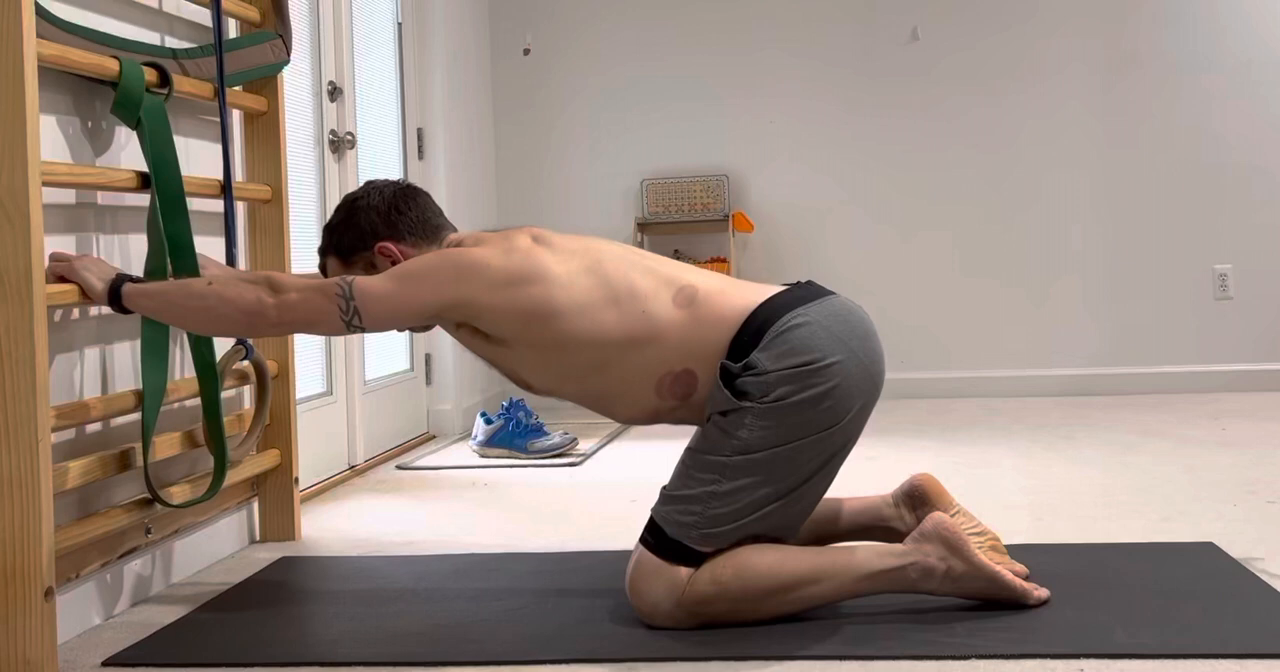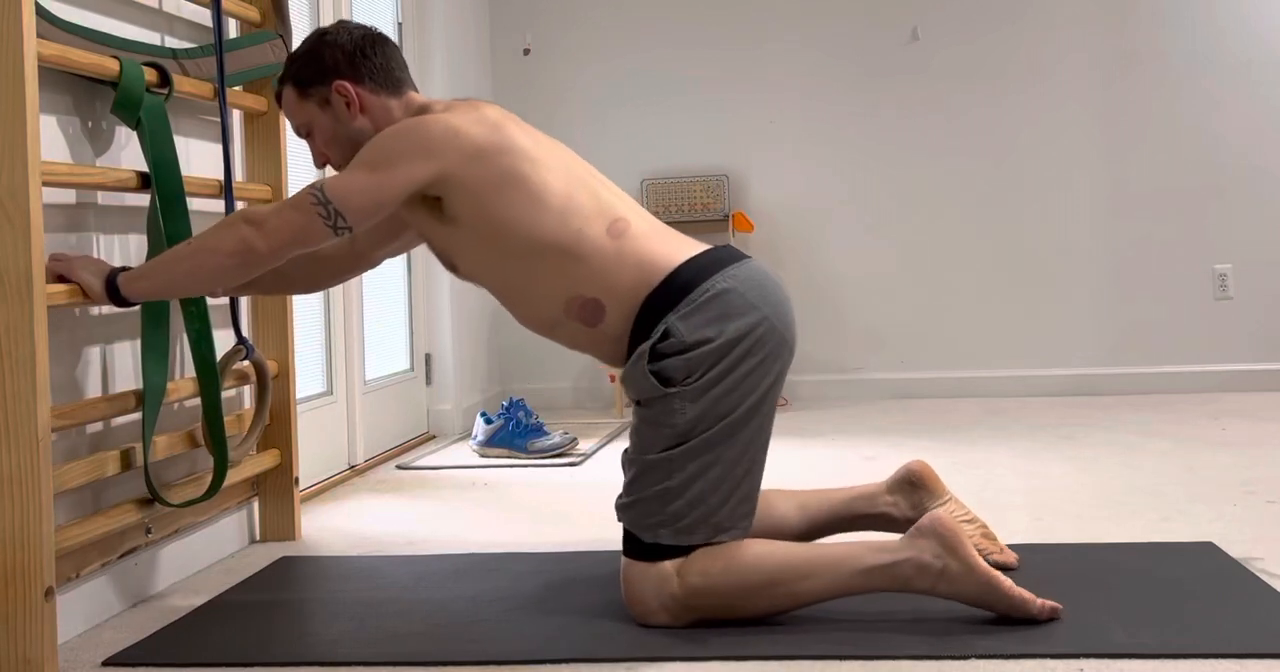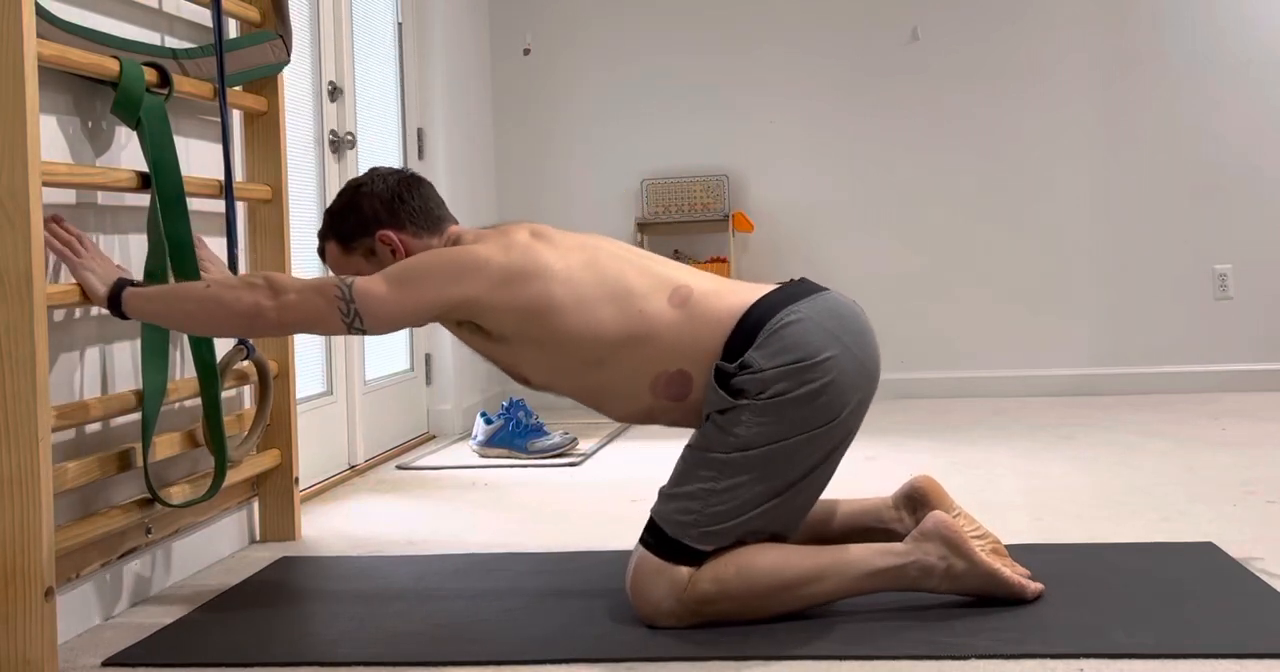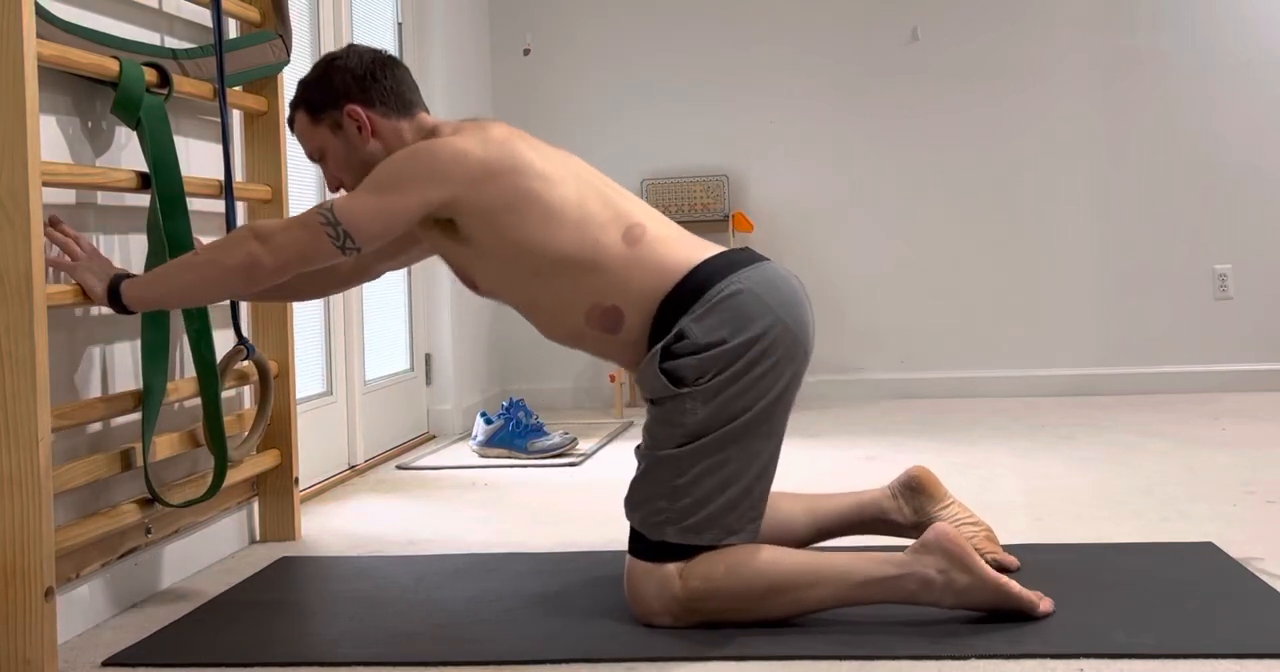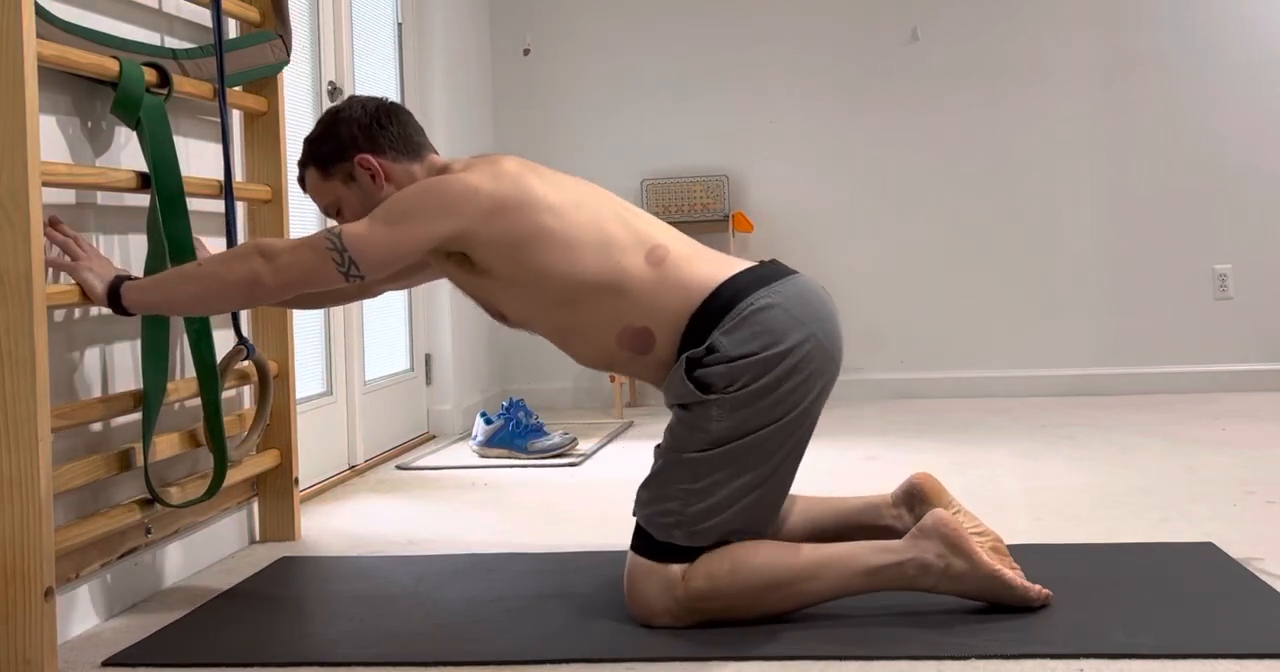
dt=1s
person 1, frame 1
left shoulder: (457, 274)
right shoulder: (505, 255)
left elbow: (274, 304)
right elbow: (294, 297)
left wrist: (119, 289)
right wrist: (208, 297)
left hip: (796, 365)
right hip: (821, 337)
left knee: (663, 588)
right knee: (715, 543)
left ankle: (921, 559)
right ankle: (899, 512)
person 1, frame 2
left shoulder: (423, 139)
right shoulder: (439, 172)
left elbow: (265, 234)
right elbow: (331, 259)
left wrist: (121, 283)
right wrist: (200, 275)
left hip: (706, 328)
right hip: (735, 304)
left knee: (661, 587)
right knee: (704, 533)
left ankle: (915, 559)
right ankle: (894, 498)
person 1, frame 3
left shoulder: (457, 271)
right shoulder: (501, 253)
left elbow: (277, 304)
left wrist: (121, 292)
right wrist: (222, 289)
left hip: (793, 361)
right hip: (816, 332)
left knee: (664, 589)
right knee: (721, 542)
left ankle: (919, 559)
right ankle: (902, 514)
person 1, frame 4
left shoulder: (432, 160)
right shoulder: (457, 182)
left elbow: (275, 251)
right elbow: (337, 266)
left wrist: (126, 288)
right wrist: (215, 282)
left hip: (724, 325)
right hip: (747, 305)
left knee: (665, 588)
right knee: (710, 537)
left ankle: (923, 569)
right ankle: (897, 503)
person 1, frame 5
left shoulder: (447, 199)
right shoulder: (476, 203)
left elbow: (277, 270)
right elbow: (335, 283)
left wrist: (123, 288)
right wrist: (213, 280)
left hip: (755, 342)
right hip: (784, 316)
left knee: (662, 587)
right knee: (708, 532)
left ankle: (918, 558)
right ankle: (897, 509)
